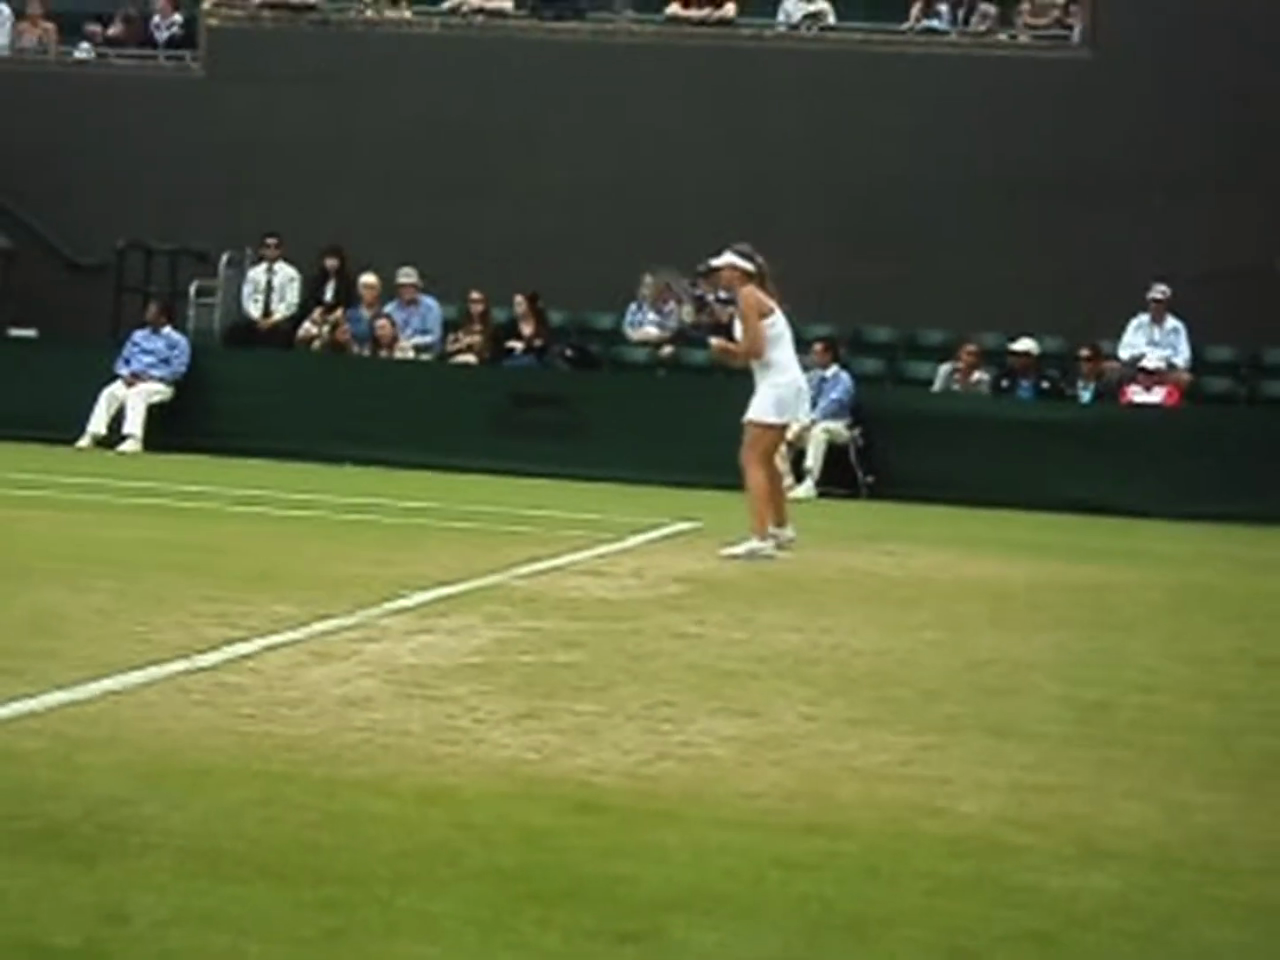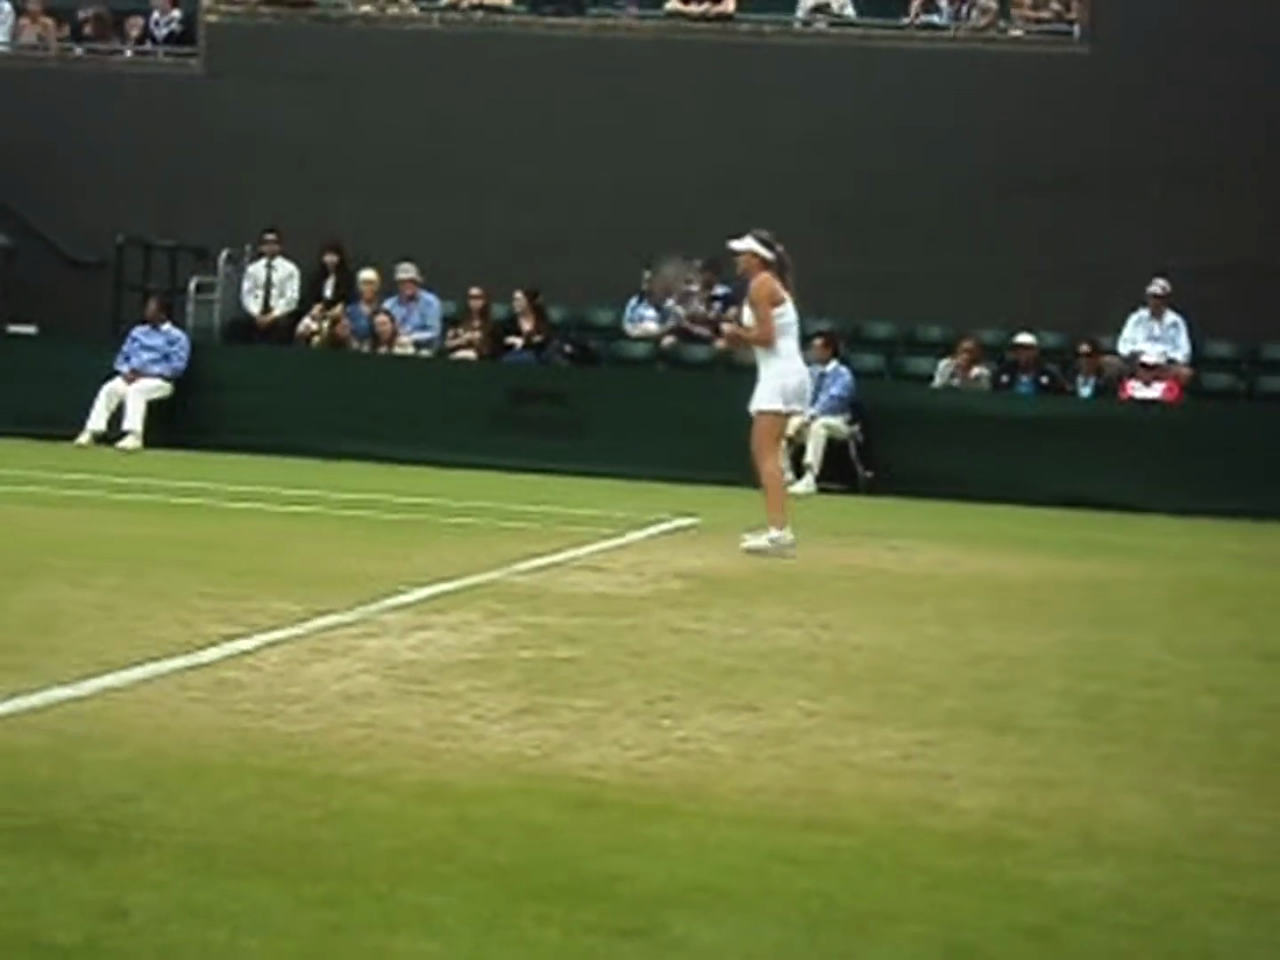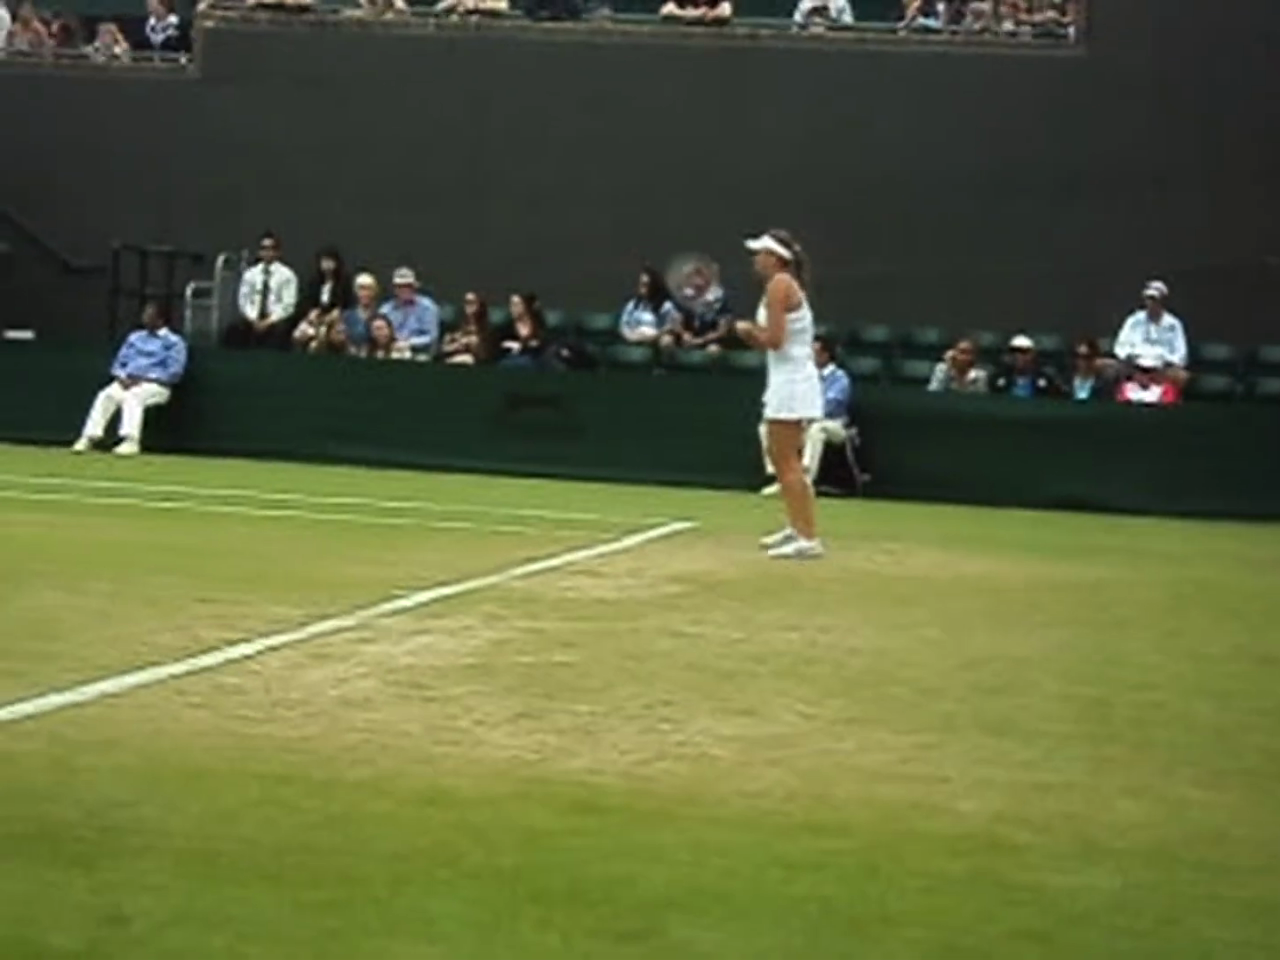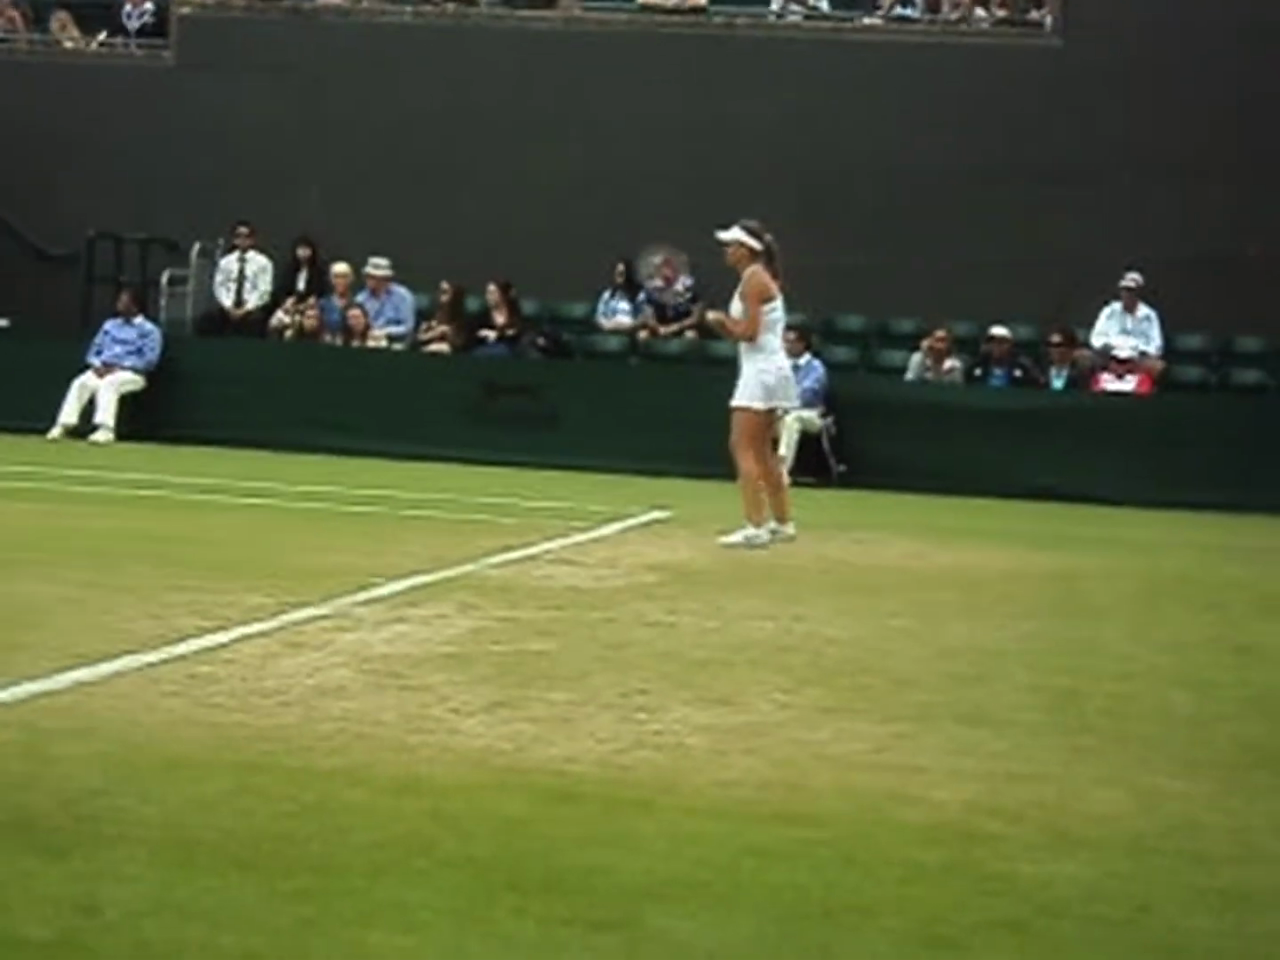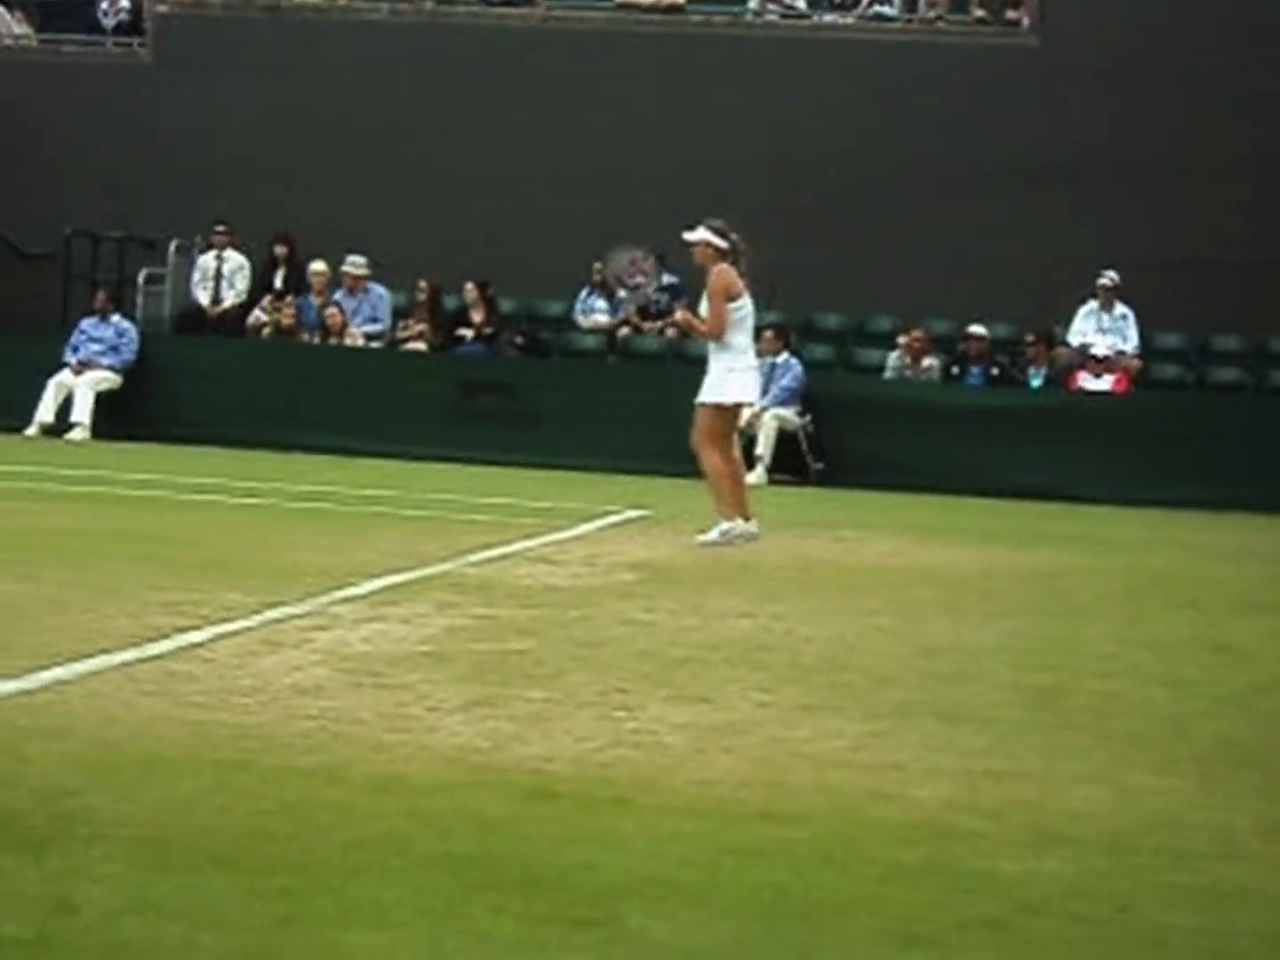
dt=0.5s
person 1, frame 1
left shoulder: (747, 296)
right shoulder: (756, 296)
left elbow: (755, 349)
left wrist: (726, 347)
right wrist: (730, 351)
left hip: (777, 386)
right hip: (783, 385)
left knee: (751, 460)
right knee: (763, 459)
left ankle: (759, 540)
right ankle: (781, 528)
person 1, frame 2
left shoulder: (760, 283)
right shoulder: (770, 285)
left elbow: (766, 336)
left wrist: (736, 332)
right wrist: (740, 337)
left hip: (780, 377)
right hip: (779, 376)
left knee: (765, 452)
right knee: (764, 453)
left ankle: (780, 530)
right ankle: (778, 528)
person 1, frame 3
left shoulder: (778, 285)
right shoulder: (788, 286)
left elbow: (774, 340)
left wrist: (749, 330)
right wrist: (753, 334)
left hip: (790, 382)
right hip: (792, 380)
left knee: (787, 461)
right knee: (782, 458)
left ankle: (808, 539)
right ankle: (797, 529)
person 1, frame 4
left shoulder: (752, 278)
right shoulder: (759, 278)
left elbow: (748, 333)
left wrist: (721, 320)
right wrist: (725, 325)
left hip: (762, 371)
right hip: (766, 371)
left knee: (742, 447)
right knee: (761, 450)
left ankle: (755, 527)
right ankle: (781, 522)
person 1, frame 5
left shoulder: (718, 276)
right shoulder: (730, 276)
left elbow: (715, 331)
left wrist: (688, 321)
right wrist: (691, 324)
left hip: (729, 371)
right hip: (734, 369)
left knee: (703, 442)
right knee: (723, 446)
left ankle: (729, 521)
right ankle: (744, 520)
